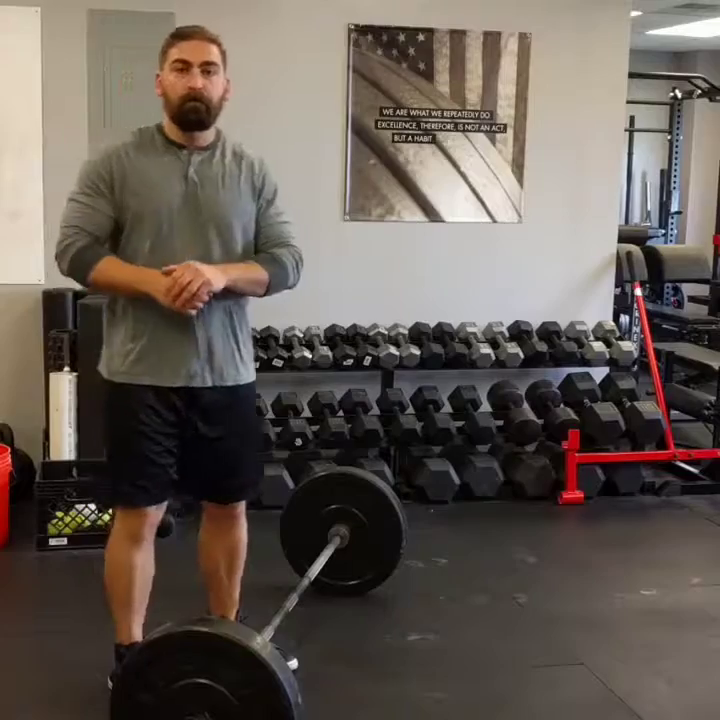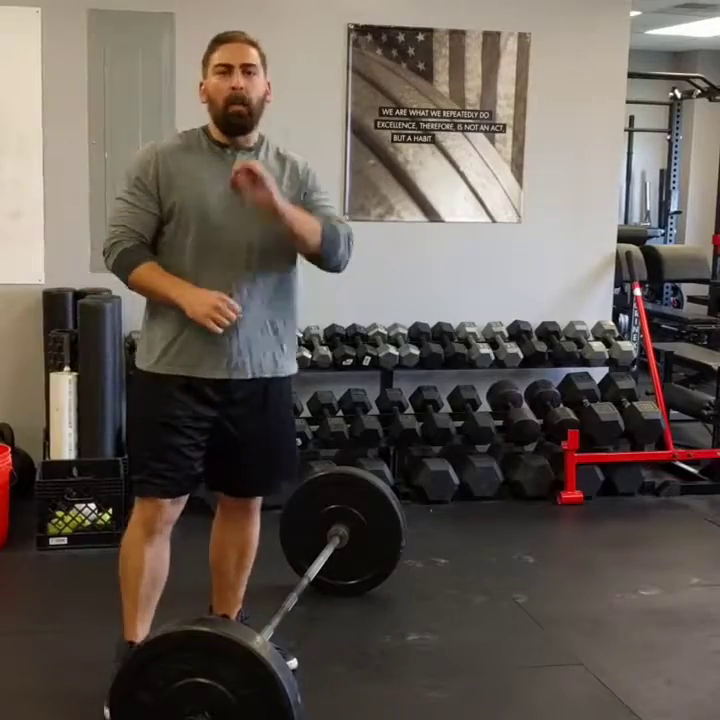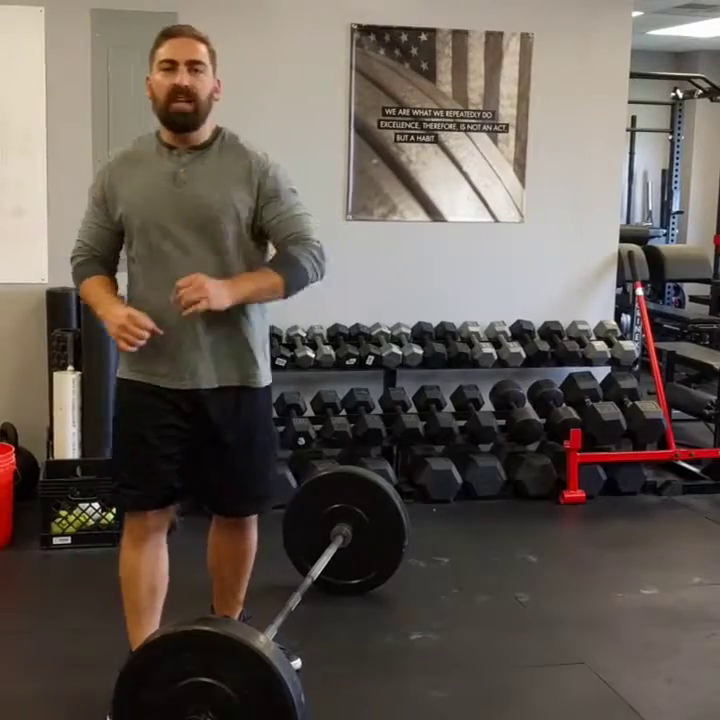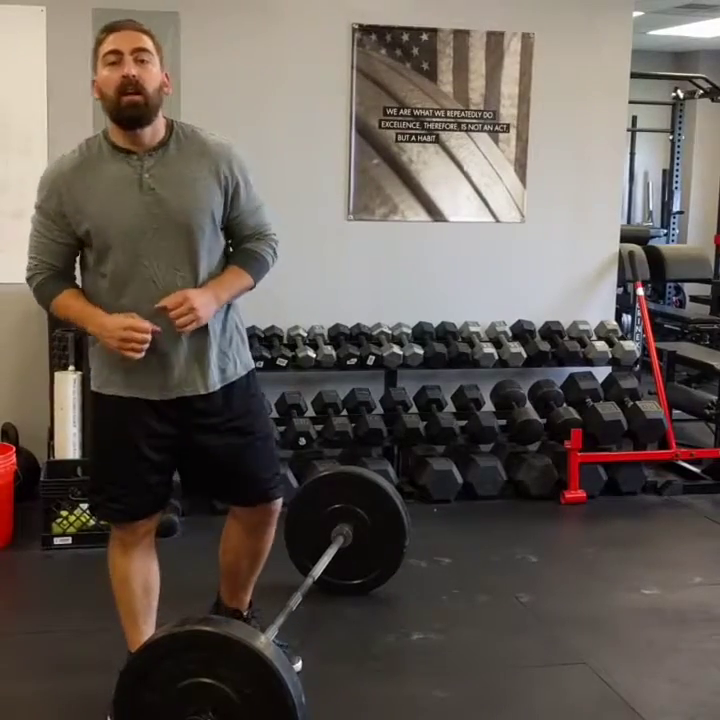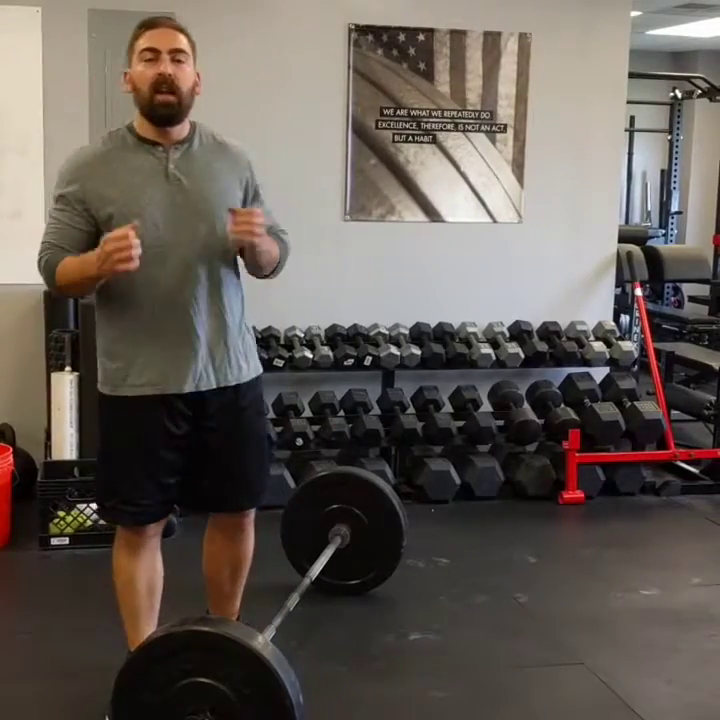
dt=0.5s
person 1, frame 1
left shoulder: (253, 173)
right shoulder: (116, 163)
left elbow: (287, 262)
right elbow: (74, 251)
left wrist: (220, 274)
right wrist: (151, 282)
left hip: (226, 375)
right hip: (141, 375)
left knee: (227, 507)
right knee: (138, 516)
right ankle: (130, 651)
person 1, frame 2
left shoulder: (294, 172)
right shoulder: (160, 161)
left elbow: (336, 251)
right elbow: (121, 248)
left wrist: (274, 203)
right wrist: (188, 294)
left hip: (263, 370)
right hip: (174, 367)
left knee: (243, 502)
right knee: (156, 509)
left ankle: (226, 629)
right ankle: (132, 650)
person 1, frame 3
left shoulder: (256, 169)
right shoulder: (118, 172)
left elbow: (307, 257)
right elbow: (89, 260)
left wrist: (230, 290)
right wrist: (111, 309)
left hip: (238, 378)
right hip: (150, 379)
left knee: (238, 514)
right knee: (146, 520)
left ankle: (228, 629)
person 1, frame 4
left shoulder: (216, 159)
right shoulder: (66, 179)
left elbow: (260, 243)
right elbow: (46, 277)
left wrist: (213, 295)
right wrist: (101, 324)
left hip: (221, 373)
right hip: (127, 387)
left knee: (261, 503)
right knee: (133, 528)
left ankle: (234, 616)
person 1, frame 5
left shoulder: (232, 162)
right shoulder: (89, 168)
left elbow: (270, 261)
right elbow: (53, 270)
left wrist: (263, 245)
right wrist: (98, 263)
left hip: (230, 375)
right hip: (138, 384)
left knee: (235, 514)
right knee: (139, 528)
